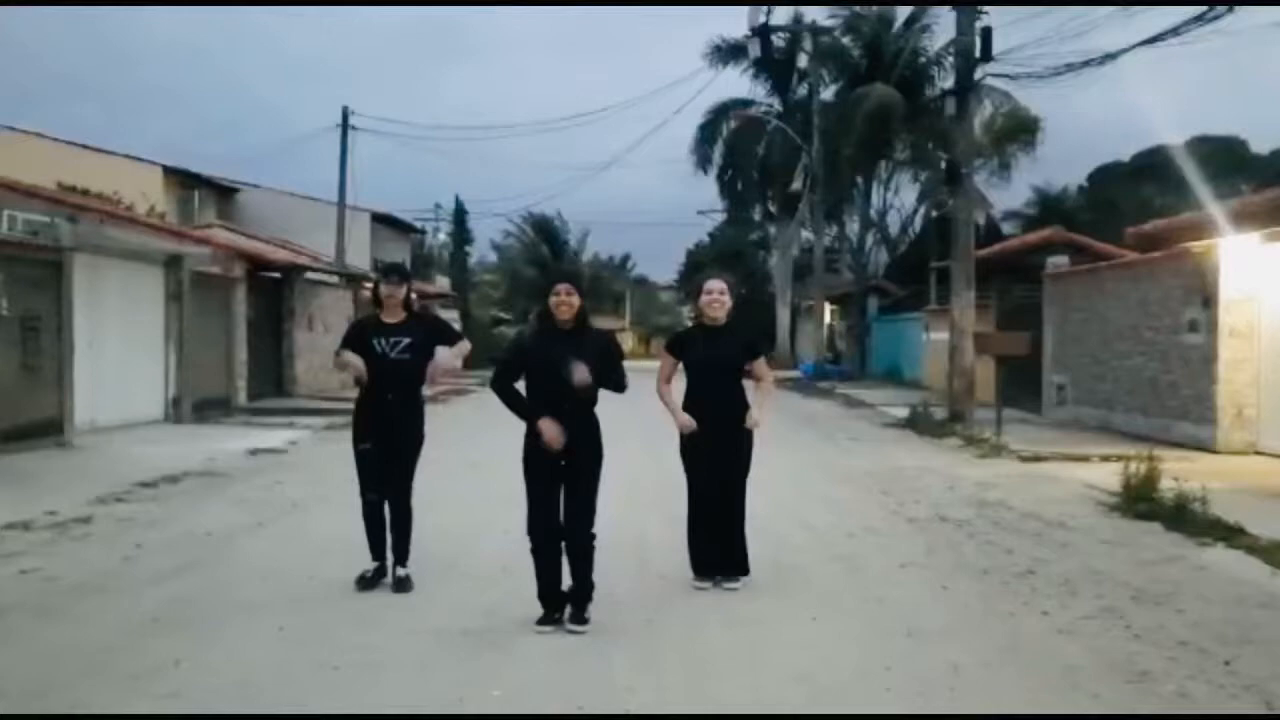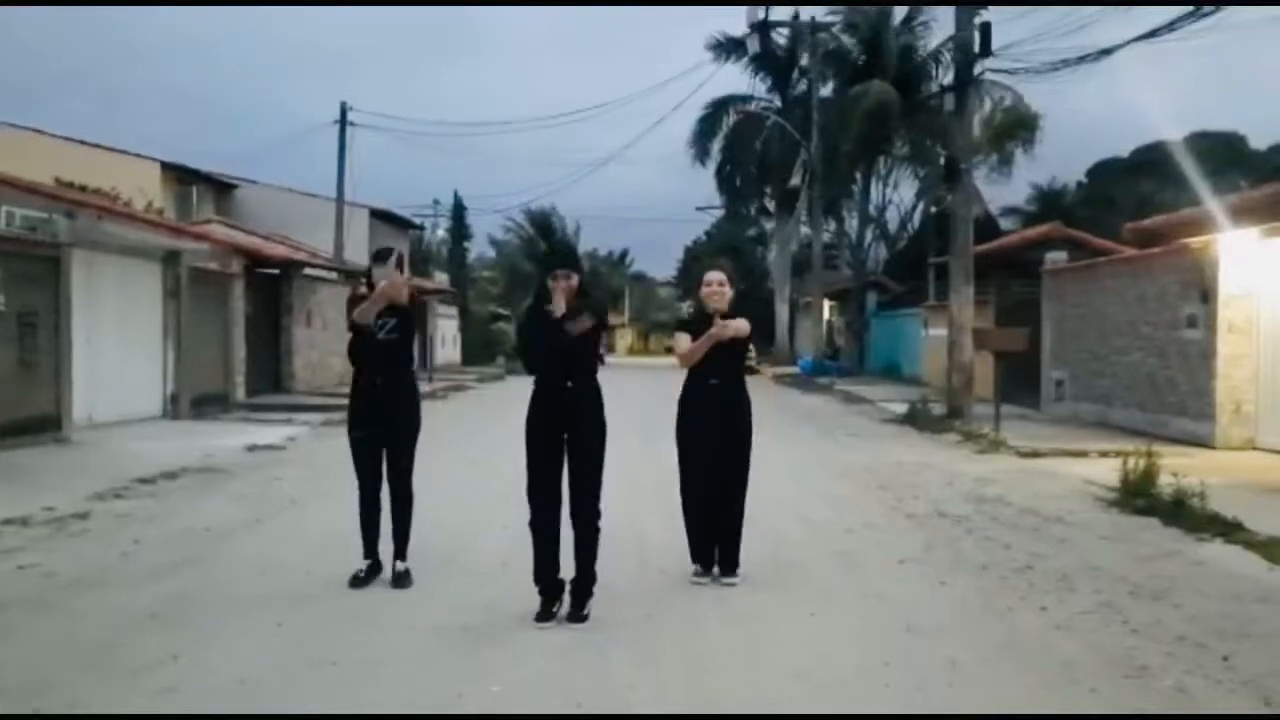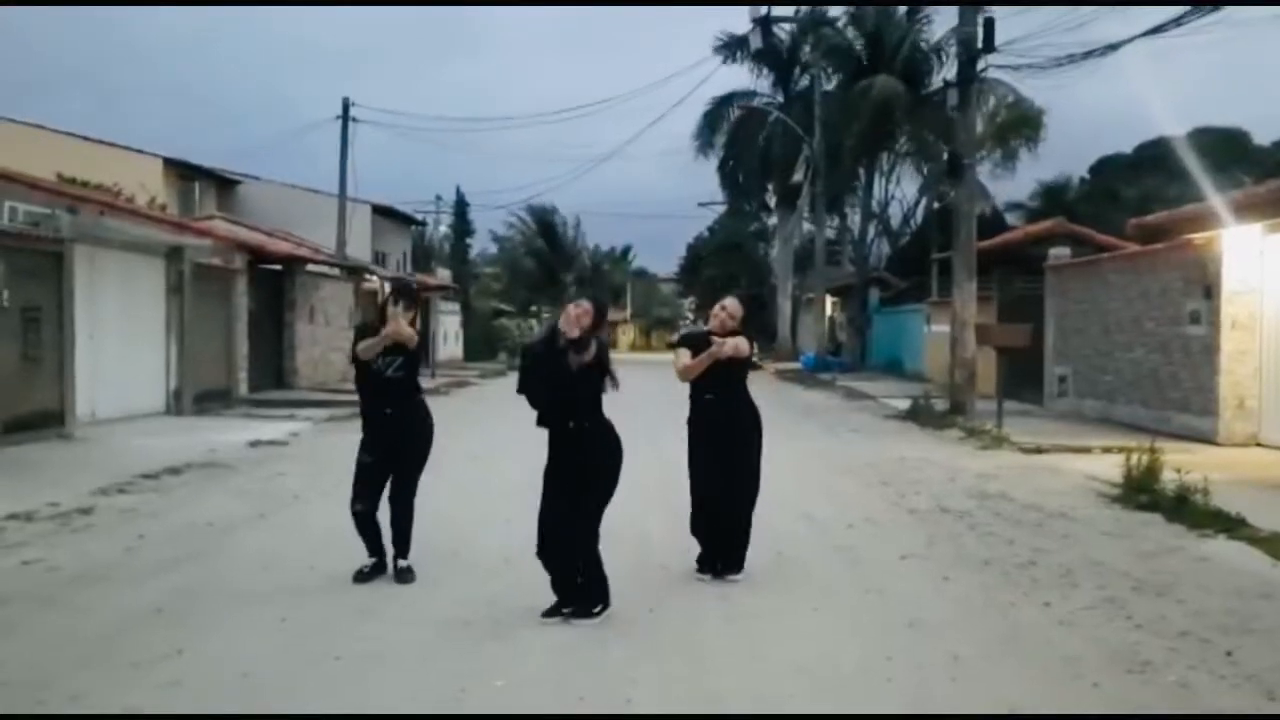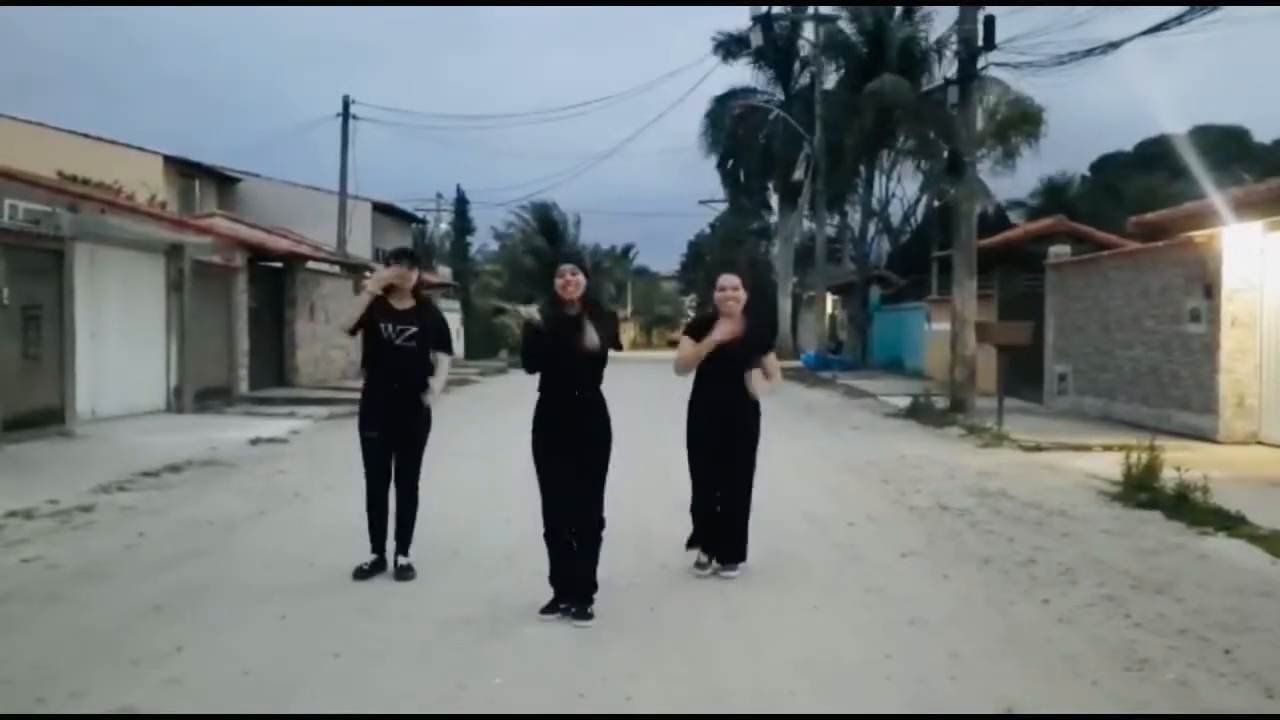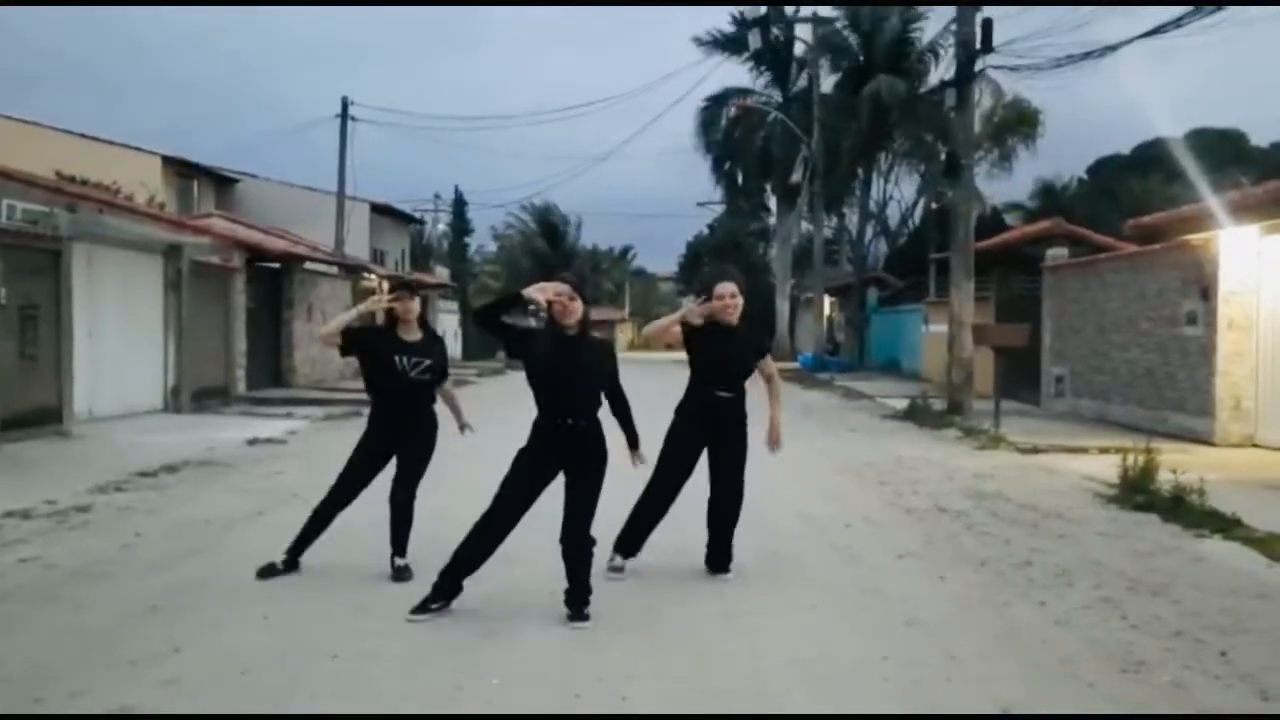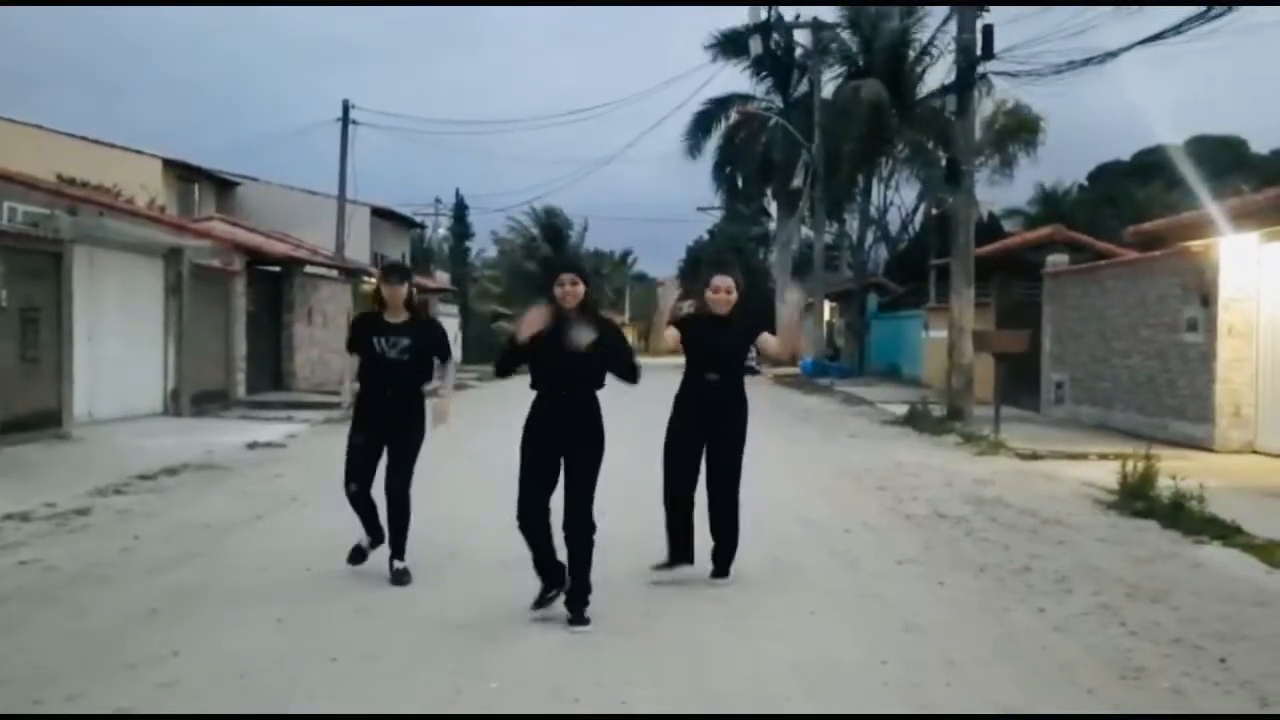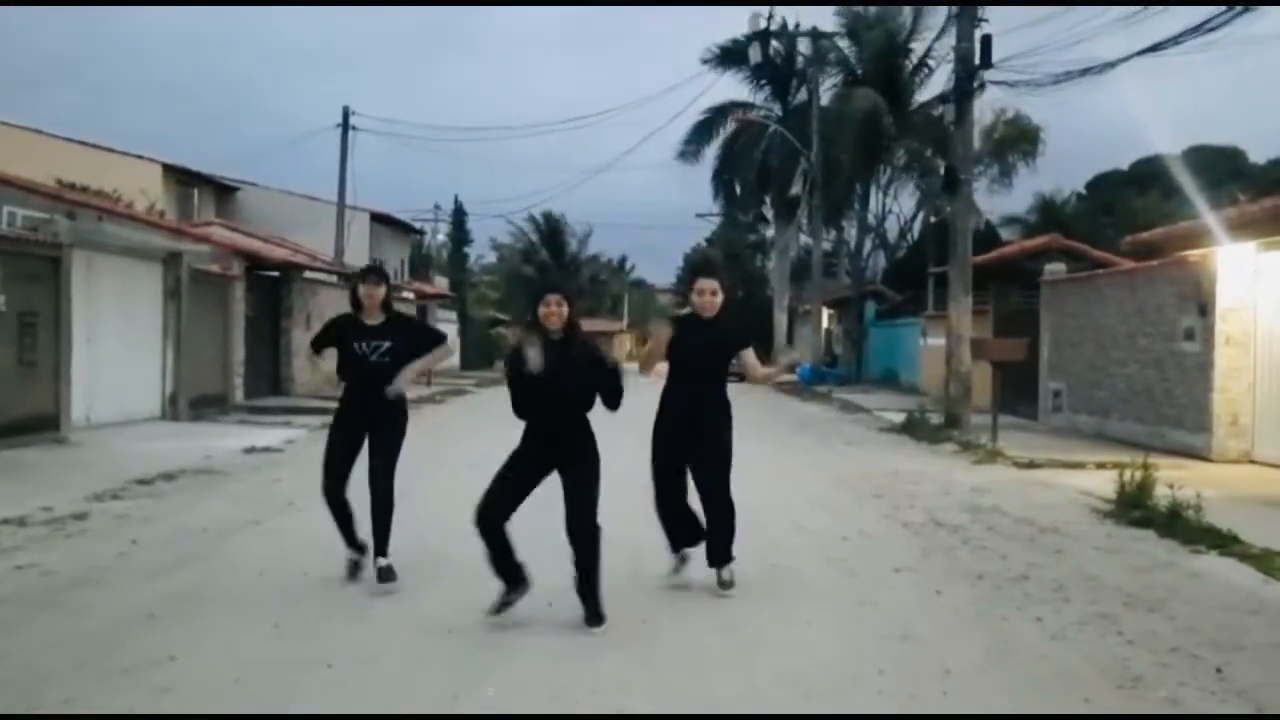
dt=0.5s
person 1, frame 1
left shoulder: (599, 341)
right shoulder: (529, 341)
left elbow: (619, 383)
right elbow: (500, 382)
left wrist: (591, 378)
right wrist: (536, 417)
left hip: (584, 438)
right hip: (541, 440)
left knee: (578, 525)
right knee: (542, 524)
left ankle: (580, 602)
right ankle: (551, 602)
person 1, frame 2
left shoulder: (590, 310)
right shoulder: (534, 315)
left elbow: (591, 331)
right elbow: (532, 361)
left wrist: (564, 313)
right wrist: (564, 329)
left hip: (585, 409)
right hip: (545, 409)
left knee: (585, 505)
right knee: (542, 504)
left ankle: (581, 595)
right ankle: (548, 593)
person 1, frame 3
left shoulder: (592, 349)
right shoulder: (537, 351)
right elbow: (533, 395)
left wrist: (575, 339)
right wrist: (568, 365)
left hip: (598, 449)
right hip: (562, 449)
left knee: (579, 533)
right knee: (549, 537)
left ankle: (597, 596)
right ankle: (569, 594)
person 1, frame 4
left shoulder: (603, 318)
right shoulder: (542, 319)
left elbow: (609, 340)
right elbow: (531, 364)
left wrist: (594, 341)
right wrist: (533, 326)
left hip: (590, 417)
right hip: (551, 417)
left knee: (587, 512)
right knee: (556, 512)
left ankle: (584, 595)
right ankle: (563, 591)
person 1, frame 5
left shoulder: (600, 350)
right shoulder: (534, 341)
left elbow: (615, 397)
right elbow: (484, 318)
left wrist: (632, 442)
right wrist: (524, 295)
left hip: (587, 444)
right hip: (544, 439)
left knee: (576, 531)
right knee: (498, 516)
left ankle: (578, 601)
right ankle: (446, 588)
person 1, frame 6
left shoulder: (602, 328)
right shoulder: (538, 327)
left elbow: (631, 373)
right elbow: (502, 369)
left wrist: (594, 345)
right wrist: (520, 339)
left hip: (584, 424)
right hip: (542, 421)
left knee: (578, 516)
right knee: (531, 511)
left ankle: (578, 601)
right ankle: (552, 579)
person 1, frame 7
left shoulder: (586, 350)
right shoulder: (523, 353)
left elbow: (612, 402)
right elbow: (521, 408)
left wrist: (612, 370)
right wrist: (530, 371)
left hip: (577, 450)
right hip: (535, 446)
left knee: (583, 529)
right knee: (488, 514)
left ankle: (591, 602)
right ankle: (514, 580)
person 2, frame 1
left shoulder: (423, 323)
right shoulder: (363, 326)
left elbow: (465, 344)
right elbow: (340, 358)
left wrist: (446, 358)
right wrist: (348, 360)
left hip: (407, 417)
right hip: (370, 417)
left knee: (399, 494)
right knee: (371, 494)
left ankle: (401, 566)
right ankle: (377, 563)
person 2, frame 2
left shoulder: (405, 300)
right shoulder: (360, 300)
left elbow: (401, 295)
right elbow: (360, 318)
left wrist: (395, 285)
right wrist: (377, 293)
left hip: (401, 402)
right hip: (364, 401)
left knee: (400, 482)
right knee: (368, 485)
left ankle: (400, 560)
right ankle: (370, 559)
person 2, frame 3
left shoulder: (414, 339)
right shoulder: (366, 332)
left elbow: (410, 339)
right elbow: (361, 352)
left wrist: (400, 333)
right wrist: (386, 337)
left hip: (414, 430)
right hip: (376, 431)
left knee: (401, 499)
right knee: (361, 505)
left ankle: (402, 559)
right ankle: (376, 558)
person 2, frame 4
left shoulder: (428, 312)
right shoulder: (374, 304)
left elbow: (443, 358)
right elbow: (347, 325)
left wrist: (436, 389)
right wrist: (371, 288)
left hip: (414, 404)
right hip: (376, 402)
left knee: (407, 481)
right knee: (376, 482)
left ankle: (403, 555)
right ankle: (377, 554)
person 2, frame 5
left shoulder: (434, 343)
right shoulder: (375, 338)
left elbow: (441, 386)
right elbow: (326, 335)
left wrist: (460, 416)
right wrist: (361, 310)
left hip: (420, 431)
right hip: (382, 426)
left knee: (402, 495)
right knee: (341, 493)
left ankle: (399, 558)
right ankle: (291, 557)
person 2, frame 6
left shoulder: (427, 327)
right shoulder: (364, 323)
left elbow: (447, 364)
left wrist: (444, 395)
right wrist: (348, 385)
left hip: (409, 414)
right hip: (369, 412)
left knee: (397, 487)
right knee: (355, 485)
left ankle: (397, 558)
right ankle: (372, 534)
person 2, frame 7
left shoulder: (405, 325)
right shoulder: (342, 326)
left elbow: (444, 348)
right elbow: (315, 350)
left wrist: (414, 369)
left hip: (390, 412)
right hip: (352, 408)
left knee: (380, 483)
right knee: (332, 486)
left ankle: (382, 557)
right ankle: (355, 548)
person 3, frame 1
left shoulder: (743, 338)
right shoulder: (684, 338)
left elbow: (765, 378)
right elbow: (663, 382)
left wrist: (758, 409)
right wrist: (677, 413)
left hip: (735, 427)
right hip: (697, 428)
left knee: (731, 495)
right knee: (701, 495)
left ankle: (731, 567)
right ankle: (704, 567)
person 3, frame 2
left shoulder: (739, 321)
right shoulder: (689, 324)
left elbow: (739, 329)
right elbow: (684, 358)
left wrist: (725, 328)
right wrist: (711, 335)
left hip: (733, 409)
right hip: (695, 409)
left knee: (731, 486)
right knee: (697, 486)
left ankle: (729, 562)
right ankle: (702, 560)
person 3, frame 3
left shoulder: (741, 342)
right shoulder: (689, 340)
left elbow: (739, 347)
right elbow: (683, 373)
left wrist: (727, 346)
right wrist: (712, 353)
left hip: (741, 423)
right hip: (704, 423)
left knee: (739, 493)
right knee: (706, 494)
left ankle: (732, 562)
right ankle: (708, 560)
person 3, frame 4
left shoulder: (758, 331)
right shoulder: (700, 326)
left elbow: (775, 375)
right elbow: (680, 366)
left wrist: (762, 385)
right wrist: (714, 340)
left hip: (743, 412)
right hip: (705, 411)
left knee: (737, 484)
right knee: (705, 483)
left ankle: (730, 554)
right ankle: (705, 547)
person 3, frame 5
left shoulder: (753, 339)
right shoulder: (696, 332)
left elbow: (771, 377)
right elbow: (648, 335)
left wrist: (775, 419)
right wrist: (684, 315)
left hip: (731, 421)
right hip: (692, 416)
left knee: (728, 495)
right knee: (663, 484)
left ankle: (719, 559)
right ankle: (622, 550)
person 3, frame 6
left shoulder: (747, 327)
right shoulder: (690, 323)
left elbow: (782, 352)
right elbow: (659, 345)
left wrist: (790, 314)
right wrist: (664, 310)
left hip: (730, 411)
right hip: (689, 408)
left knee: (723, 487)
right knee: (678, 483)
left ankle: (722, 562)
right ankle: (677, 554)
person 3, frame 7
left shoulder: (731, 332)
right shoulder: (674, 325)
left elbow: (756, 373)
right elbow: (645, 367)
left wrist: (780, 369)
right wrist: (656, 342)
left hip: (714, 416)
right hip: (673, 413)
left knee: (715, 489)
right knee: (667, 486)
left ankle: (722, 564)
right ankle: (683, 543)
